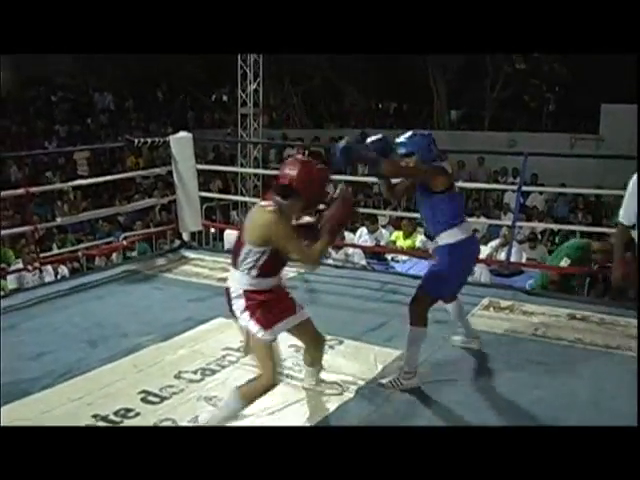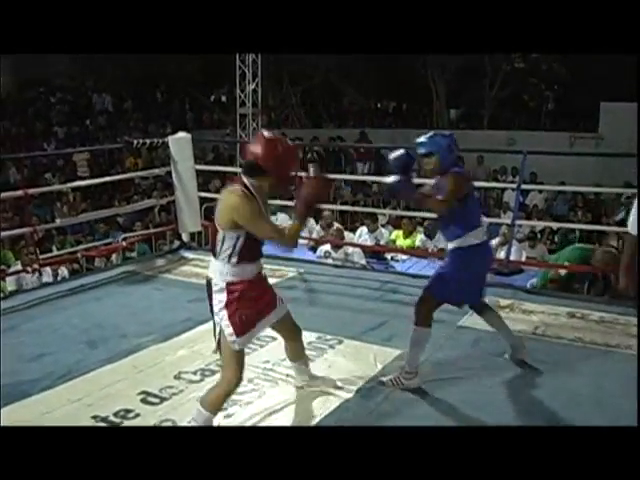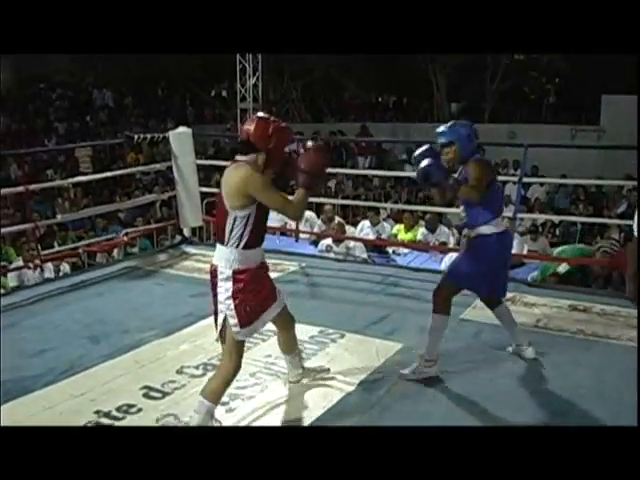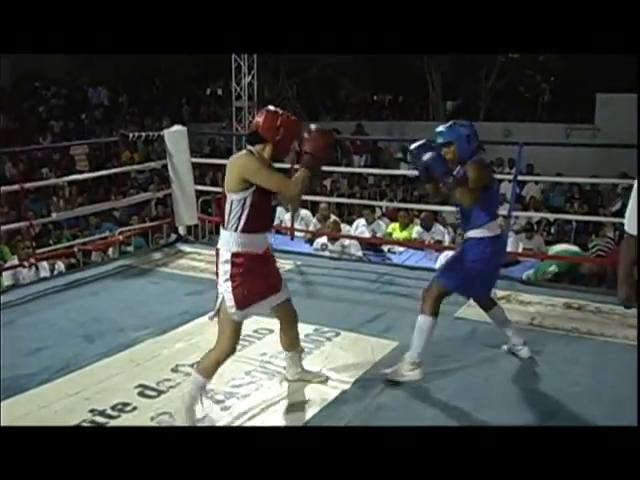
dt=0.2s
person 1, frame 1
left shoulder: (281, 208)
right shoulder: (270, 218)
right elbow: (311, 258)
right wrist: (332, 227)
left hip: (271, 289)
right hip: (248, 297)
left knee: (315, 340)
right knee: (270, 376)
left ankle: (312, 379)
right ankle: (211, 420)
person 1, frame 2
left shoulder: (253, 190)
right shoulder: (237, 200)
right elbow: (285, 240)
right wrist: (306, 205)
left hip: (252, 280)
right hip: (230, 289)
left knee: (292, 332)
right knee: (232, 377)
left ankle: (304, 376)
right ankle: (195, 423)
person 1, frame 3
left shoulder: (249, 172)
right shoulder: (245, 174)
right elbow: (294, 212)
left wrist: (280, 173)
right wrist: (306, 179)
left hip: (253, 268)
right hip: (233, 276)
left knee: (286, 321)
right knee: (231, 363)
left ankle: (296, 370)
right ankle: (201, 420)
person 1, frame 4
left shoulder: (261, 163)
right shoulder: (243, 162)
left elbow: (287, 192)
right elbow: (293, 192)
left wrist: (306, 162)
right wrist: (310, 161)
left hip: (261, 255)
right hip: (236, 262)
left knee: (289, 316)
right knee: (226, 345)
left ankle: (294, 369)
right ankle: (189, 402)
person 2, frame 1
left shoulder: (435, 172)
right shoulder: (423, 175)
left elbow: (394, 173)
right elbow: (393, 194)
left wrist: (359, 153)
right wrist: (377, 164)
left hip: (455, 250)
right hip: (457, 246)
left knee: (418, 305)
right knee: (444, 290)
left ankle: (409, 373)
right ankle: (469, 335)
person 2, frame 2
left shoulder: (454, 178)
right shoulder: (443, 179)
left elbow: (445, 207)
right elbow: (424, 199)
left wrist: (409, 192)
right wrist: (405, 179)
left hip: (467, 253)
right hip: (475, 251)
left knee: (424, 306)
right knee: (475, 302)
left ankle: (409, 373)
right ankle: (517, 347)
person 2, frame 3
left shoulder: (477, 165)
right shoulder: (463, 169)
left elbow: (477, 196)
right elbow: (444, 200)
left wrist: (446, 179)
right wrist: (433, 176)
left hip: (488, 241)
right hip: (492, 240)
left knee: (442, 293)
right knee: (489, 296)
left ankle: (429, 361)
right ankle: (522, 345)
person 2, frame 4
left shoulder: (477, 167)
right shoulder: (462, 169)
left elbow: (471, 199)
left wrist: (440, 171)
right wrist: (427, 171)
left hip: (481, 245)
right hip: (488, 244)
left knee: (432, 295)
right knee: (482, 297)
left ankle: (411, 365)
right ankle: (517, 344)
